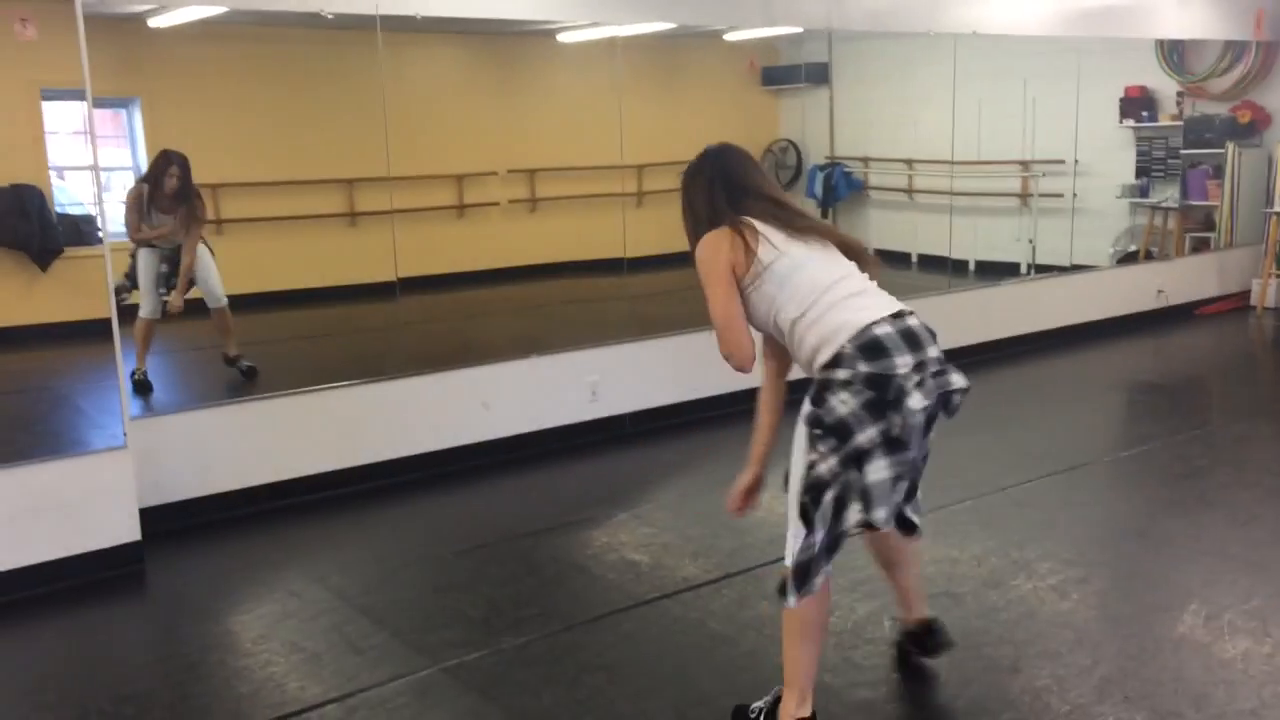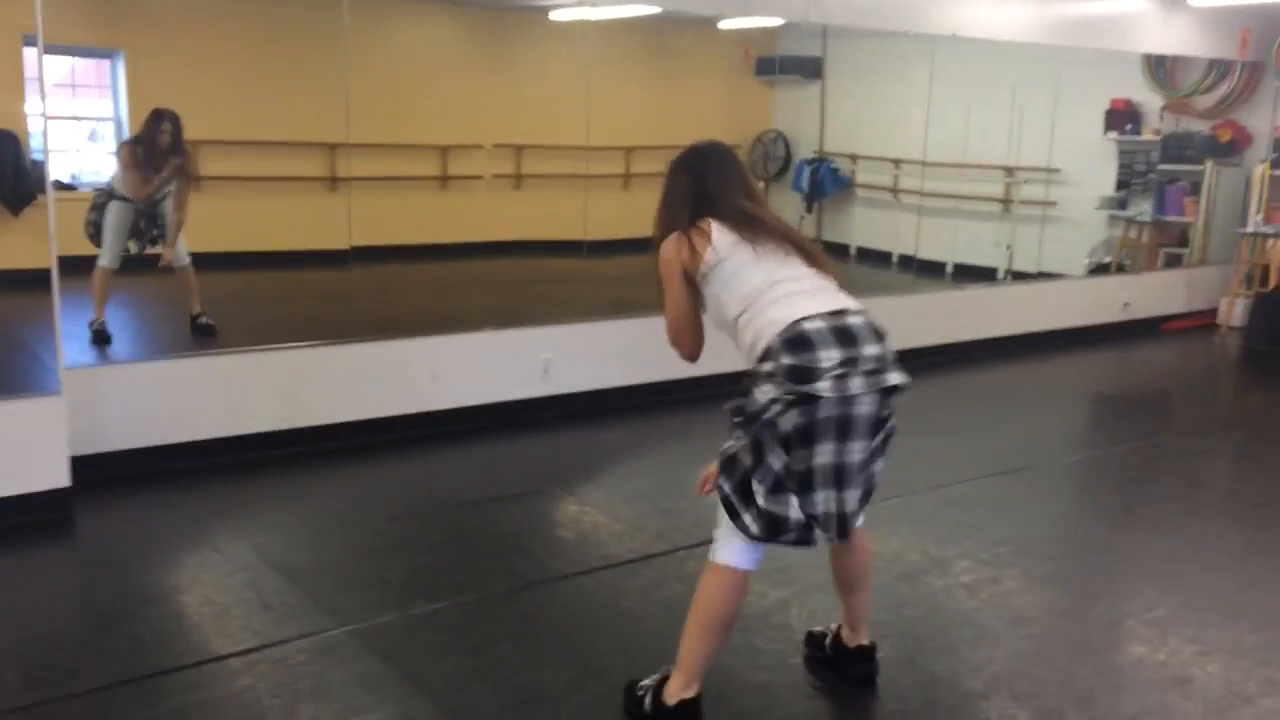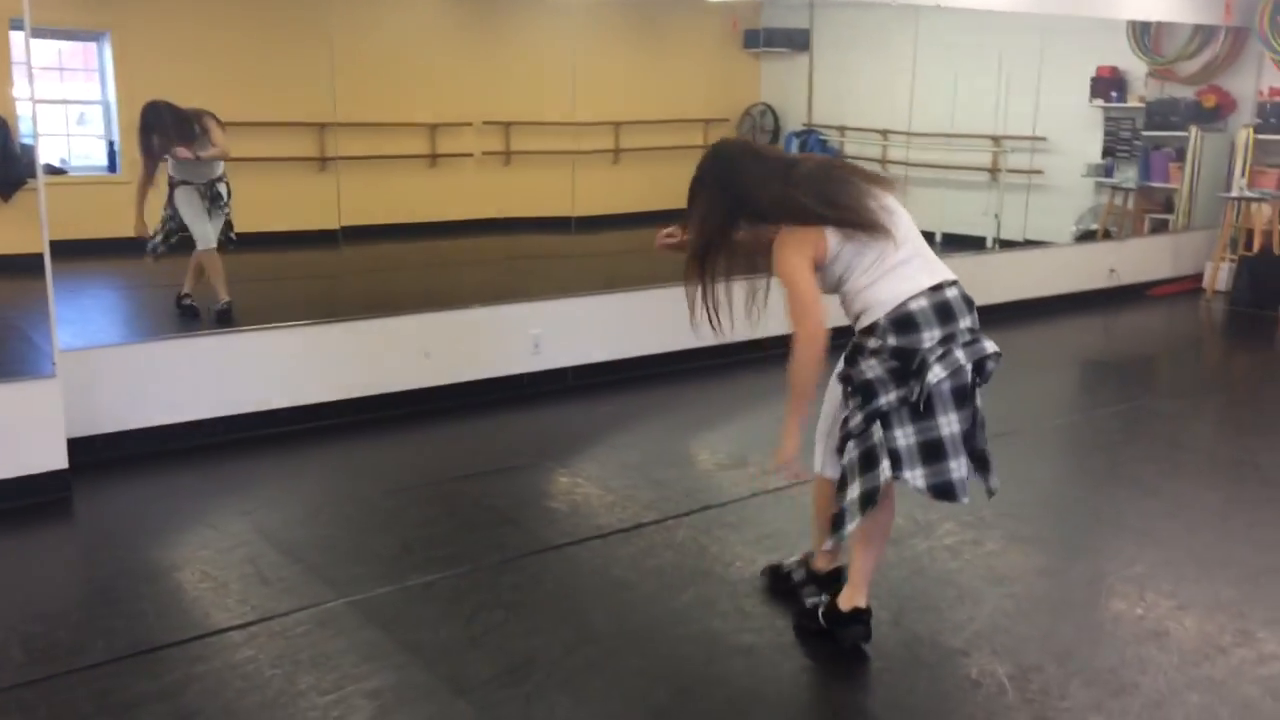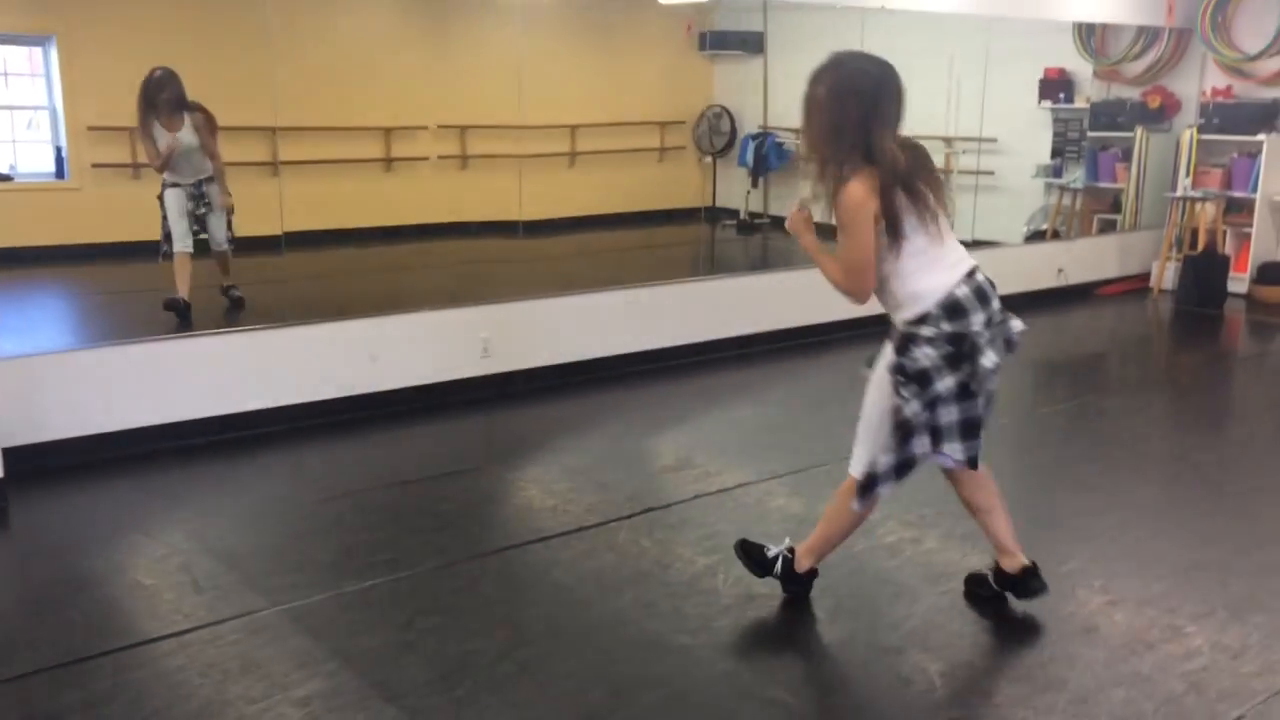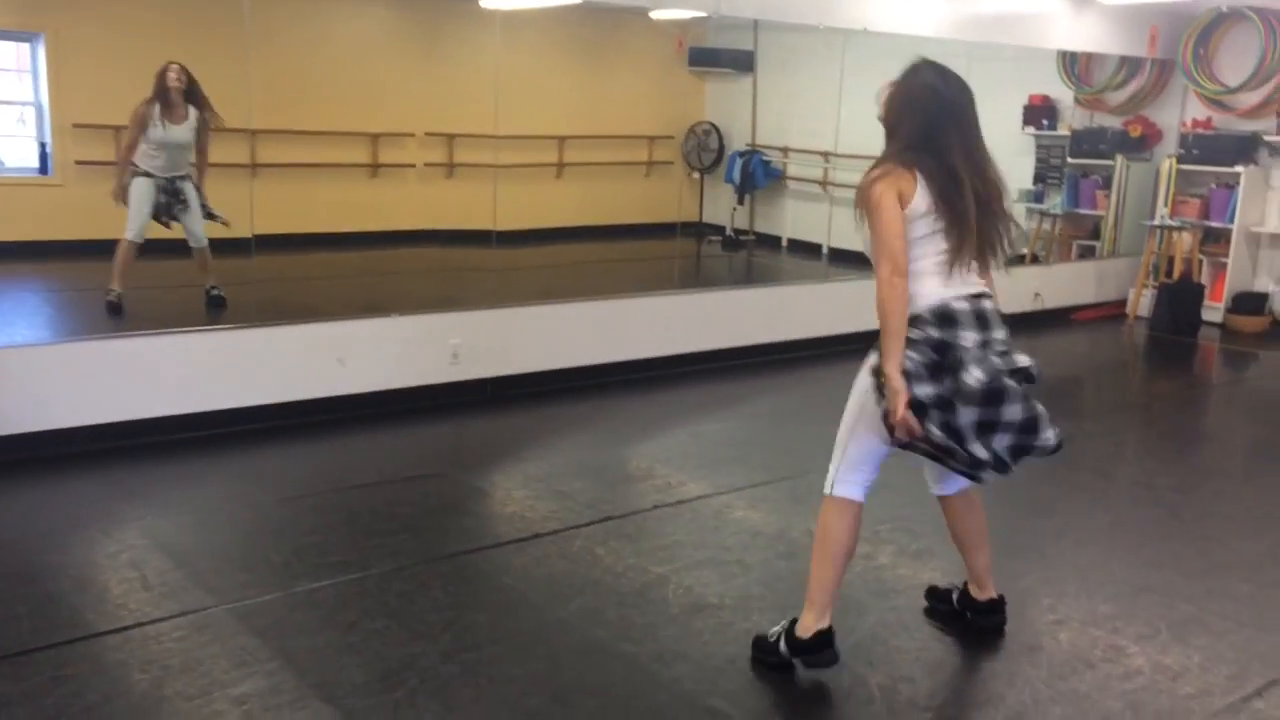
dt=0.5s
person 1, frame 1
left shoulder: (718, 244)
right shoulder: (795, 233)
left elbow: (740, 357)
right elbow: (776, 360)
left wrist: (733, 308)
right wrist: (754, 466)
left hip: (857, 373)
right hip: (912, 348)
left knee: (807, 539)
right knee: (877, 499)
right ankle: (918, 623)
person 1, frame 2
left shoulder: (681, 246)
right shoulder: (771, 235)
left elbow: (688, 347)
right wrist: (735, 454)
left hip: (799, 369)
right hip: (865, 350)
left knee: (740, 538)
right knee: (839, 509)
right ankle: (856, 644)
person 1, frame 3
left shoulder: (791, 237)
right shoulder: (837, 180)
left elbow: (810, 335)
left wrist: (791, 430)
right wrist: (696, 242)
left hip: (896, 334)
right hip: (953, 312)
left knee: (836, 455)
right knee: (872, 466)
left ankle: (821, 568)
right ankle: (850, 602)
person 1, frame 4
left shoulder: (856, 190)
right shoulder: (904, 159)
left elbow: (857, 288)
left wrist: (806, 239)
left hip: (934, 328)
right hip: (974, 304)
left knee: (874, 457)
right knee: (944, 448)
left ankle: (800, 565)
right ankle: (1013, 566)
person 1, frame 5
left shoulder: (887, 180)
right shoulder: (964, 180)
left elbow: (892, 277)
left wrist: (892, 373)
left hip: (924, 336)
right hip: (981, 332)
left knee: (847, 480)
right knee: (951, 475)
left ankle: (811, 630)
right ankle: (983, 598)
person 2, frame 1
left shoulder: (191, 202)
right shoulder: (139, 194)
left elbow: (189, 250)
right elbow: (134, 236)
left wrist: (179, 291)
right wrist: (169, 229)
left hip: (187, 246)
right hip: (152, 248)
left knee: (217, 297)
right knee: (149, 308)
left ankle: (233, 354)
right ankle: (139, 369)
person 2, frame 2
left shoulder: (179, 158)
right shoulder: (130, 152)
left elbow: (180, 207)
right elbow: (139, 194)
left wrist: (170, 246)
right wrist: (166, 175)
left hip: (160, 200)
right hip: (124, 199)
left knee: (180, 254)
right knee: (109, 256)
left ankle: (197, 314)
right ankle: (98, 320)
person 2, frame 3
left shoulder: (203, 121)
right shoulder: (159, 142)
left elbow: (223, 152)
right elbow: (145, 179)
left wrist: (194, 156)
right wrist: (139, 219)
left hip: (214, 182)
right hip: (184, 185)
left knee: (209, 242)
right knee: (205, 239)
left ankle: (186, 294)
right ankle: (223, 300)
person 2, frame 4
left shoulder: (196, 117)
right shoulder: (148, 124)
left elbow: (214, 156)
right elbow: (157, 166)
left wrist: (224, 192)
right wrist: (168, 153)
left hip: (208, 182)
right hip: (175, 187)
left knee: (219, 240)
right knee: (181, 241)
left ankle: (228, 286)
right ankle: (182, 298)
person 2, frame 5
left shoulder: (198, 115)
right shoulder: (146, 111)
left elbow: (202, 154)
right elbow: (128, 147)
left wrist: (199, 186)
right wrist: (120, 183)
left hip: (180, 179)
right hip: (145, 176)
left knee: (197, 235)
right knee: (134, 232)
left ankle: (211, 287)
right ankle: (115, 290)
